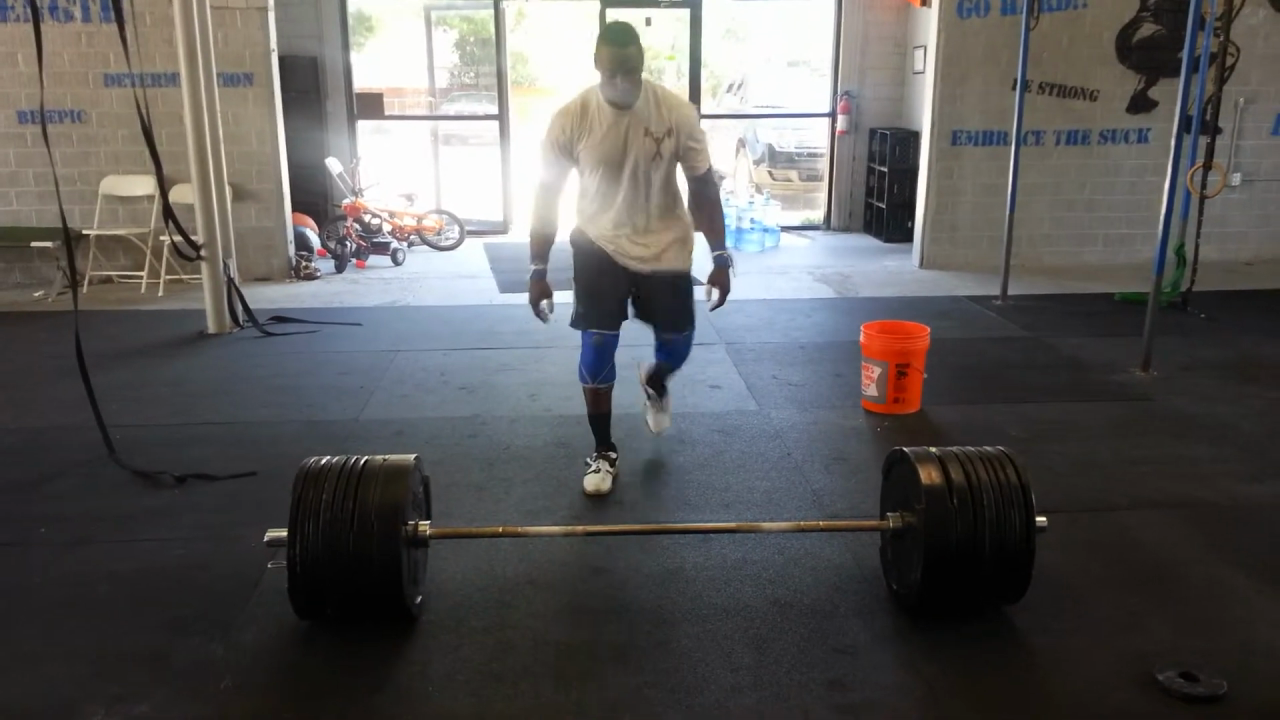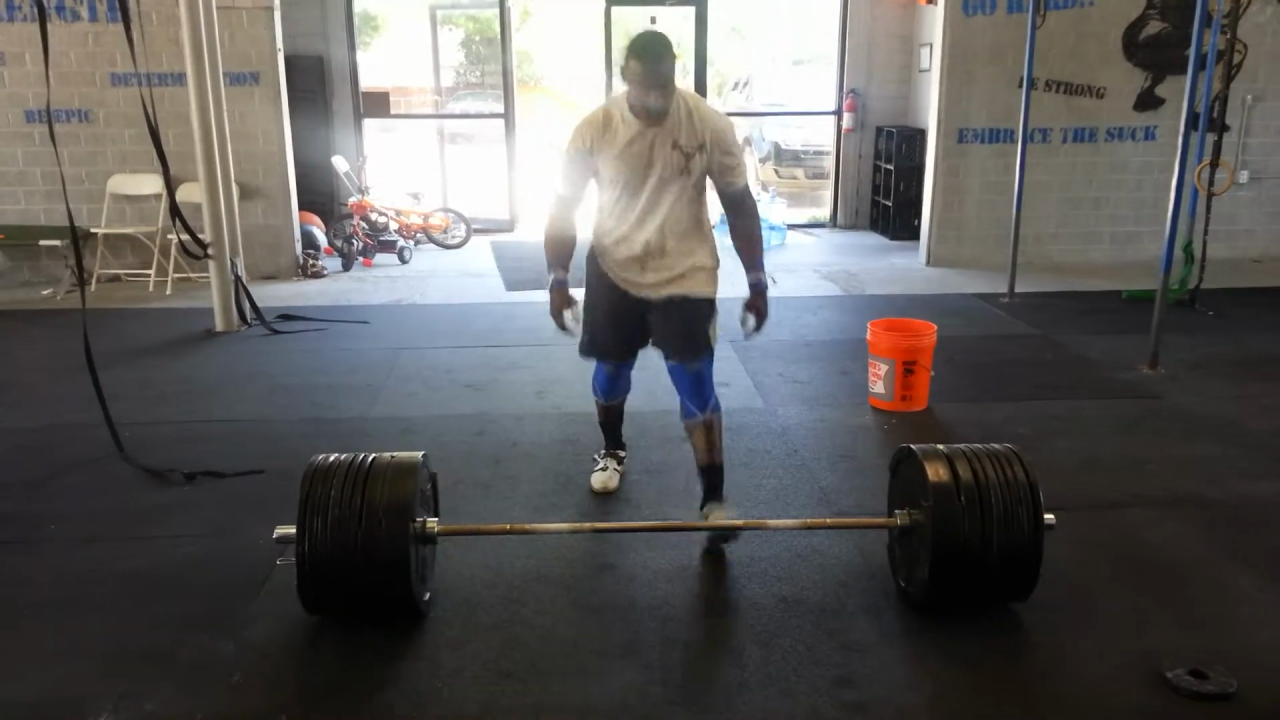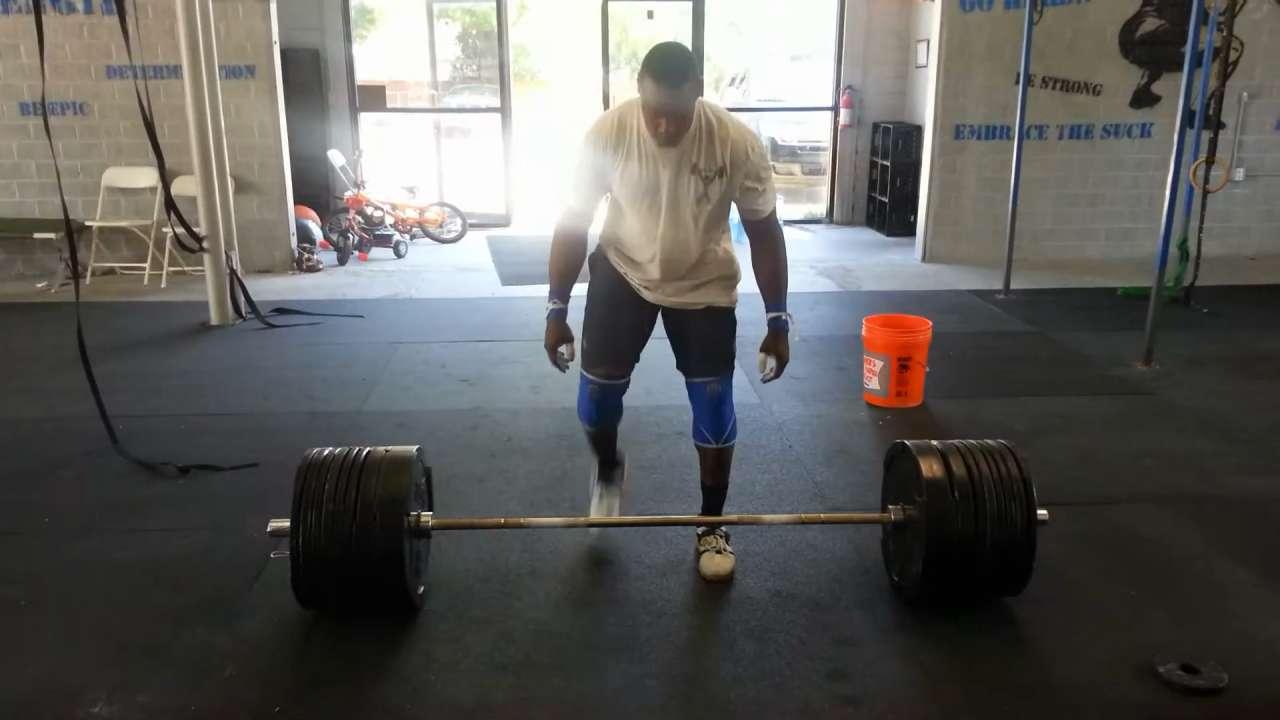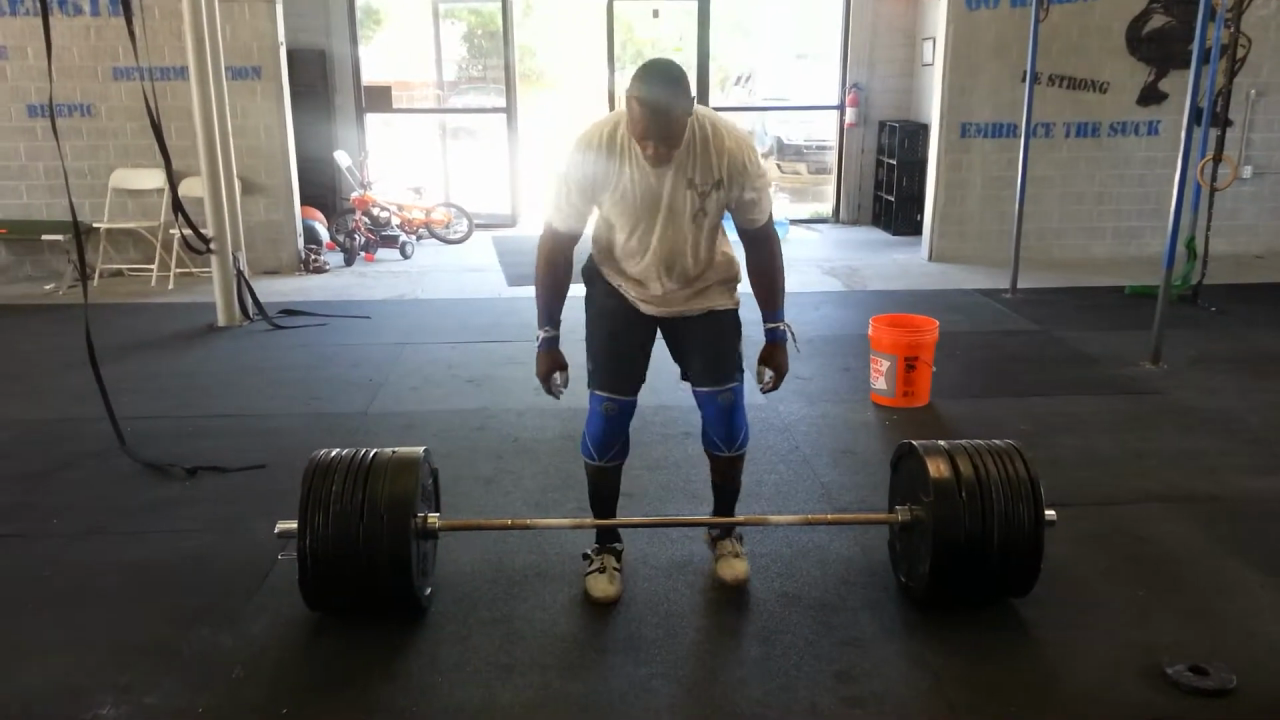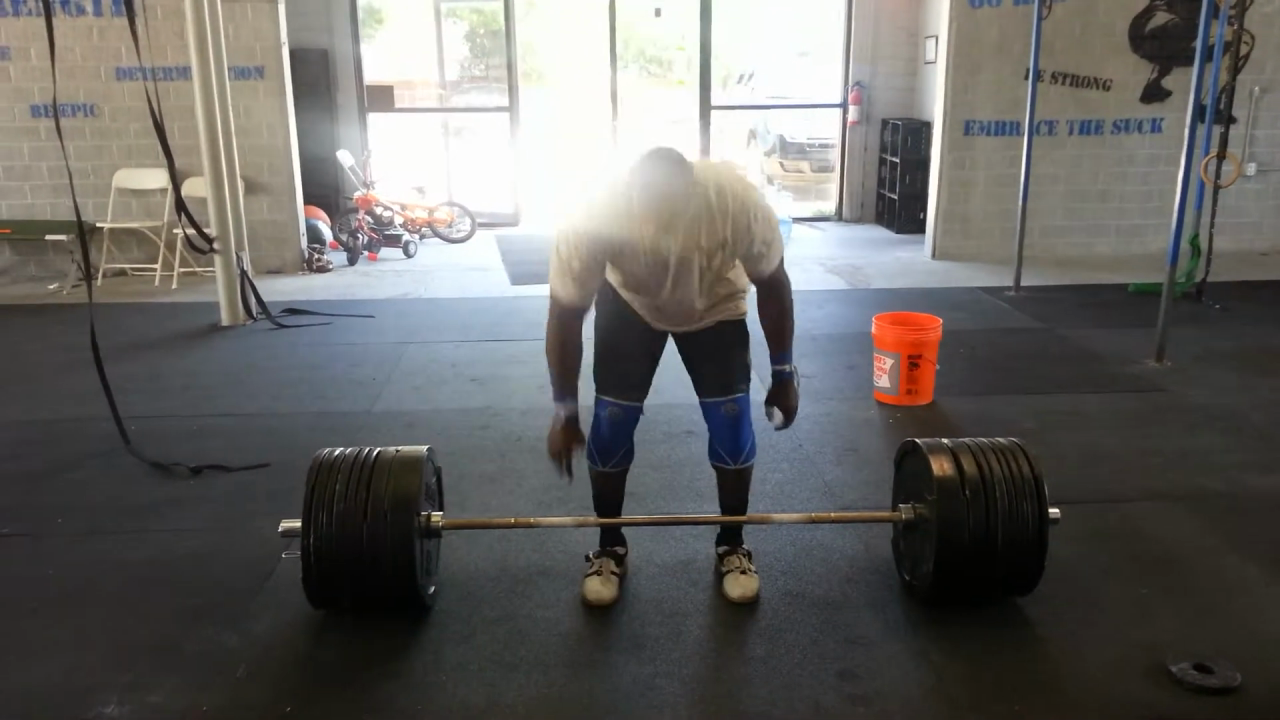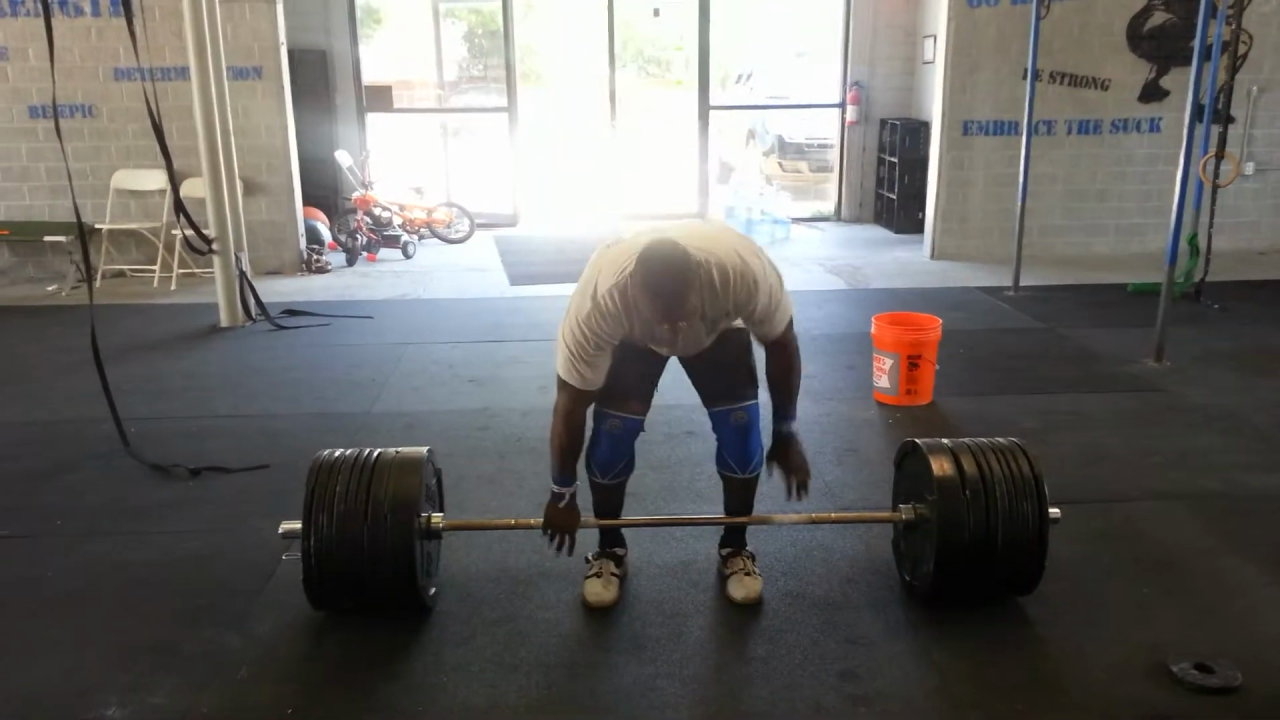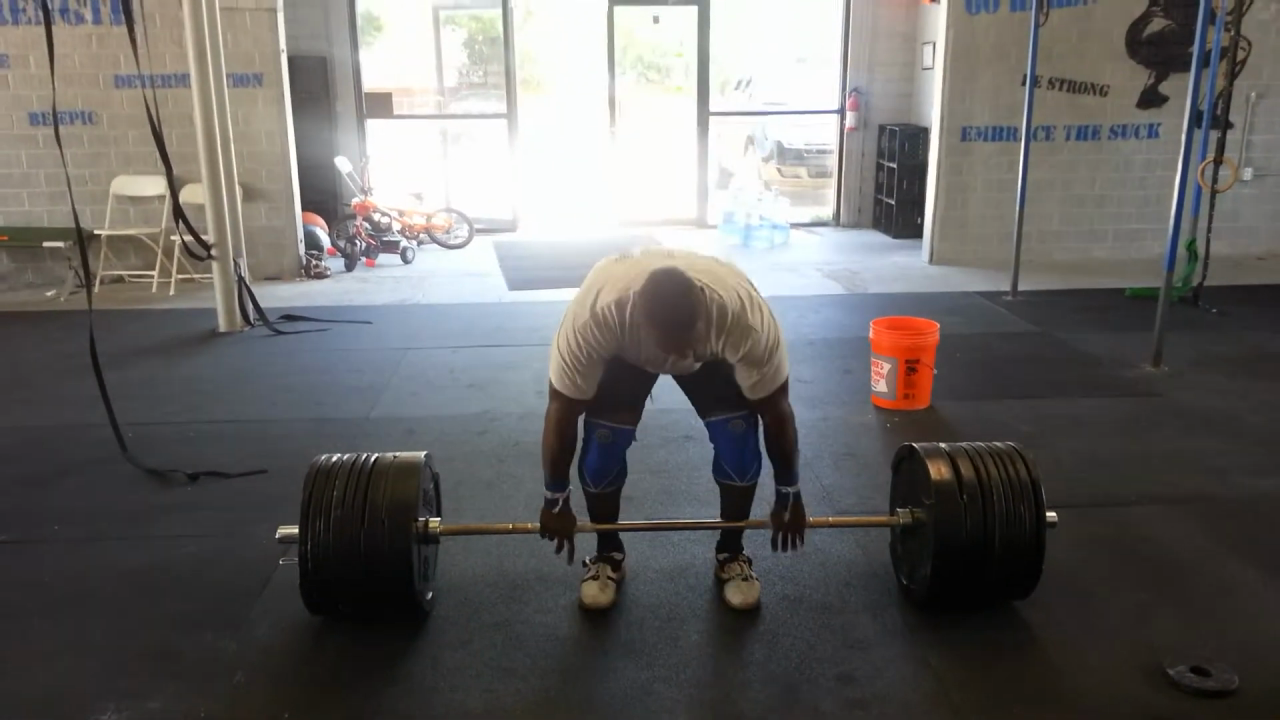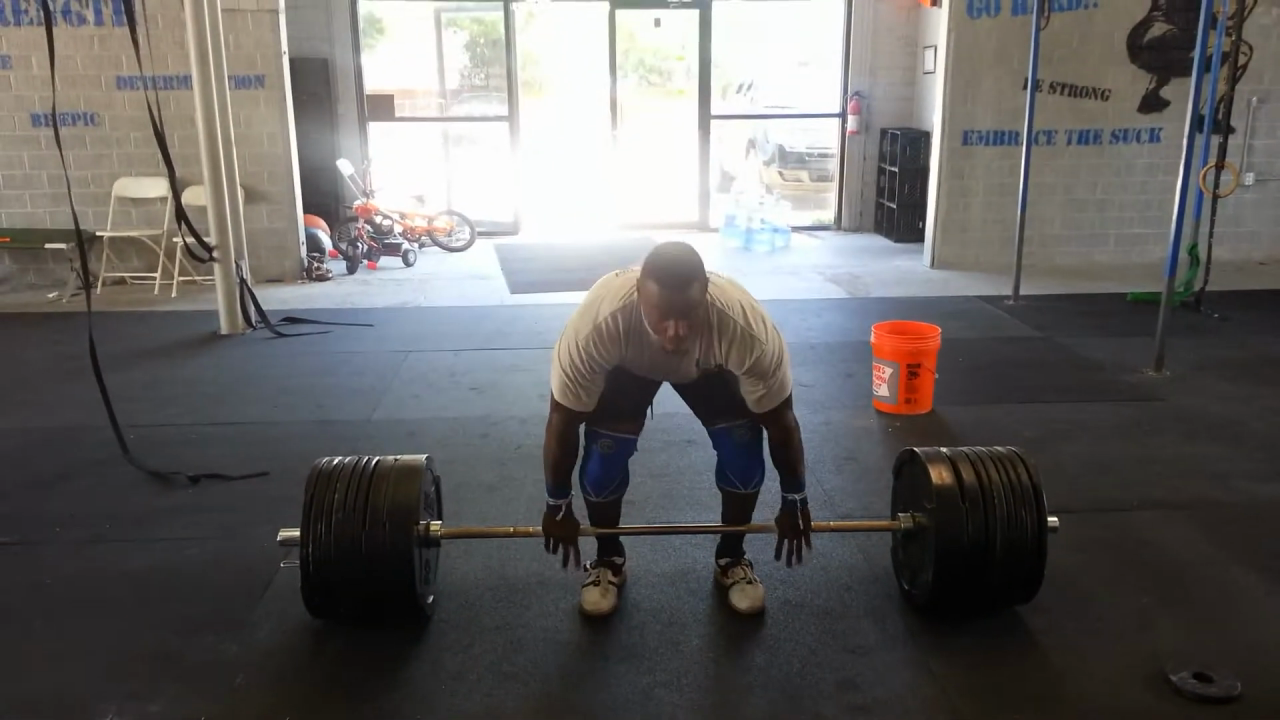
dt=0.3s
person 1, frame 1
left shoulder: (677, 112)
right shoulder: (571, 118)
left elbow: (703, 185)
right elbow: (548, 194)
left wrist: (720, 257)
right wrist: (538, 269)
left hip: (665, 244)
right hip: (599, 244)
left knee: (677, 341)
right knee: (598, 345)
left ankle: (654, 383)
right ankle: (604, 451)
person 1, frame 2
left shoulder: (710, 125)
right shoulder: (595, 128)
left elbow: (739, 203)
right elbow: (566, 203)
left wrist: (756, 280)
right wrist: (558, 279)
left hip: (686, 270)
right hip: (614, 267)
left knee: (694, 378)
right knee: (611, 370)
left ankle: (714, 503)
right ankle: (612, 450)
person 1, frame 3
left shoulder: (736, 140)
right shoulder: (608, 133)
left elbow: (764, 231)
right elbow: (573, 221)
left wrist: (778, 321)
right wrist: (556, 310)
left hip: (705, 283)
right hip: (622, 273)
left knee: (713, 401)
right knee: (598, 389)
left ankle: (711, 525)
right ankle: (608, 469)
person 1, frame 4
left shoulder: (731, 148)
right shoulder: (595, 147)
left elbow: (760, 239)
right elbow: (558, 242)
left wrist: (775, 332)
right wrist: (548, 337)
left hip: (705, 291)
right hip: (619, 289)
left knee: (724, 414)
right knee: (608, 416)
left ankle: (725, 532)
right ankle: (606, 545)
person 1, frame 5
left shoulder: (740, 203)
right shoulder: (595, 223)
left elbow: (772, 284)
right elbow: (564, 317)
left wrist: (783, 373)
right wrist: (564, 409)
left hip: (716, 309)
right hip: (628, 305)
left knee: (732, 422)
right knee: (612, 421)
left ankle: (732, 548)
right ankle: (609, 549)
person 1, frame 6
left shoulder: (743, 269)
right shoulder: (599, 297)
left elbow: (780, 342)
right elbow: (572, 401)
left wrist: (786, 432)
right wrist: (562, 493)
left hip: (718, 330)
right hip: (632, 338)
left knee: (741, 429)
right knee: (613, 431)
left ankle: (735, 549)
right ankle: (609, 551)
person 1, frame 7
left shoulder: (743, 315)
right shoulder: (594, 314)
left elbow: (775, 409)
right elbow: (562, 410)
left wrist: (788, 495)
right wrist: (555, 499)
left hip: (713, 352)
right hip: (624, 353)
left knee: (738, 441)
right knee: (603, 445)
left ankle: (731, 554)
right ankle: (607, 554)
person 1, frame 8
left shoulder: (746, 326)
right shoulder: (596, 324)
left elbow: (779, 420)
right elbow: (563, 420)
left wrist: (794, 502)
right wrist: (557, 506)
left hip: (711, 365)
right hip: (627, 366)
left knee: (743, 450)
right knee: (604, 455)
left ankle: (731, 558)
right ankle: (608, 559)
